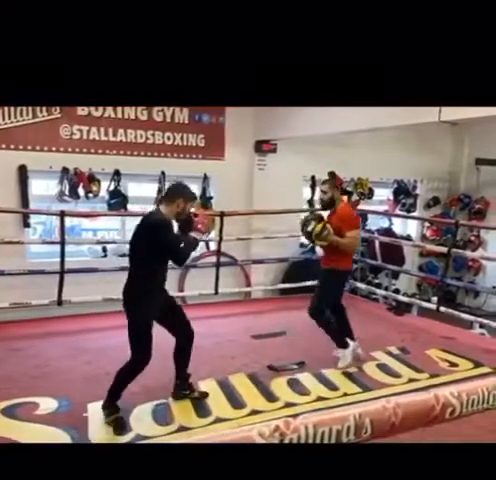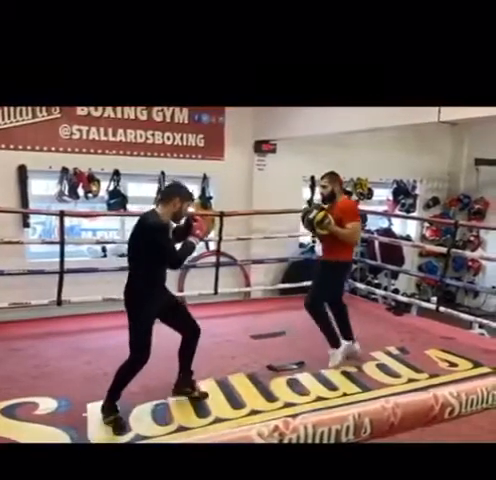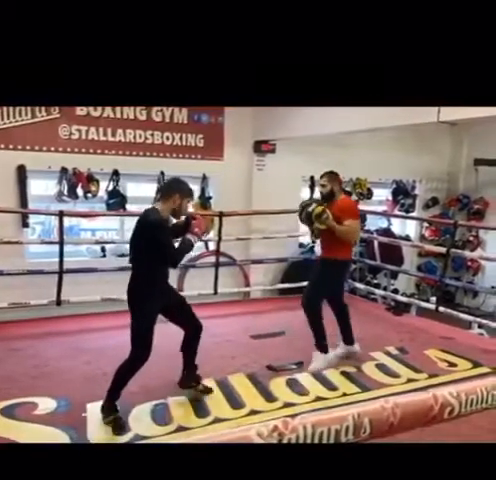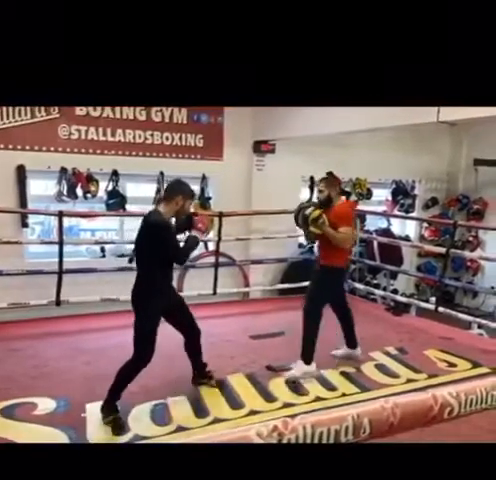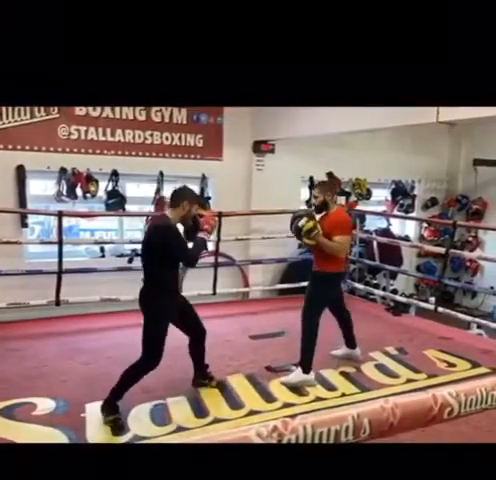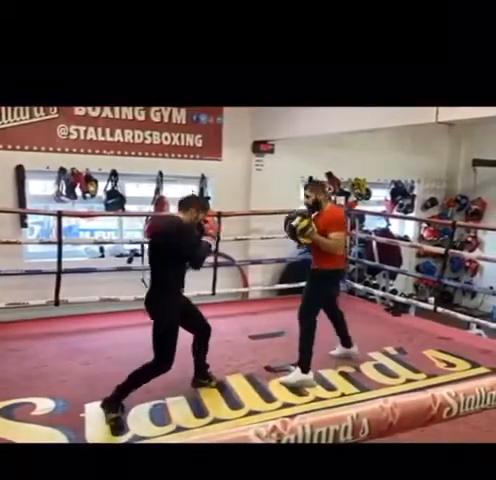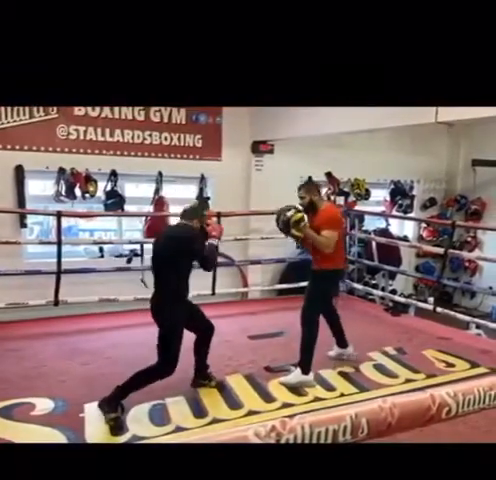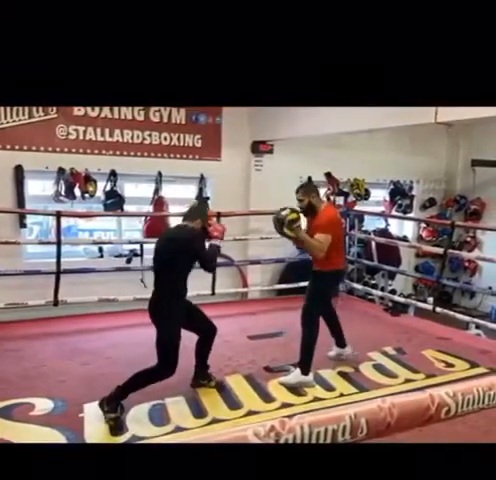
dt=0.1s
person 1, frame 1
left shoulder: (159, 220)
right shoulder: (157, 222)
left elbow: (172, 245)
right elbow: (179, 257)
left wrist: (188, 229)
right wrist: (195, 234)
left hip: (156, 292)
right hip: (139, 296)
left knee: (186, 334)
right knee: (141, 357)
left ankle: (182, 386)
right ankle: (110, 405)
person 1, frame 2
left shoulder: (158, 222)
right shoulder: (152, 224)
left elbow: (169, 240)
right elbow: (175, 261)
left wrist: (188, 228)
right wrist: (194, 238)
left hip: (158, 291)
right hip: (140, 296)
left knee: (192, 330)
right knee: (139, 356)
left ankle: (184, 383)
right ankle: (109, 406)
person 1, frame 3
left shoulder: (159, 219)
right shoulder: (152, 221)
left elbow: (170, 234)
right elbow: (173, 258)
left wrist: (187, 225)
right wrist: (193, 236)
left hip: (161, 288)
right hip: (143, 294)
left knee: (194, 326)
right knee: (140, 354)
left ankle: (189, 377)
right ankle: (109, 406)
person 1, frame 4
left shoulder: (160, 220)
right shoulder: (157, 224)
left elbow: (175, 232)
right elbow: (179, 256)
left wrist: (191, 223)
right wrist: (198, 233)
left hip: (164, 291)
right hip: (147, 295)
left knee: (192, 331)
right knee: (143, 355)
left ankle: (200, 374)
right ankle: (110, 405)
person 1, frame 5
left shoulder: (164, 224)
right shoulder: (165, 228)
left elbow: (178, 250)
right elbow: (189, 259)
left wrist: (197, 227)
right wrist: (204, 234)
left hip: (170, 294)
right hip: (156, 299)
left knee: (198, 332)
right knee: (151, 358)
left ankle: (201, 375)
right ankle: (110, 404)
person 1, frame 6
left shoulder: (165, 225)
right shoulder: (183, 228)
right elbow: (197, 261)
left wrist: (199, 234)
right wrist: (207, 238)
left hip: (170, 297)
right hip: (163, 301)
left knee: (203, 329)
right knee: (162, 361)
left ankle: (201, 375)
right ankle: (114, 402)
person 1, frame 7
left shoulder: (168, 233)
right shoulder: (189, 232)
right elbow: (208, 263)
left wrist: (204, 239)
right wrist: (213, 239)
left hip: (173, 300)
right hip: (169, 305)
left knee: (206, 329)
right knee: (166, 365)
left ankle: (201, 375)
right ankle: (112, 401)
person 1, frame 8
left shoulder: (172, 234)
right shoulder: (189, 234)
right elbow: (208, 264)
left wrist: (205, 238)
right wrist: (215, 240)
left hip: (174, 302)
right hip: (166, 307)
left knee: (208, 330)
right knee: (166, 367)
left ankle: (201, 375)
right ankle: (112, 401)
person 2, frame 1
left shoulder: (346, 213)
right shoulder: (333, 213)
left elbow: (354, 244)
left wrist: (330, 238)
right wrist: (318, 236)
left hip: (338, 270)
right hip: (330, 268)
left knee: (316, 310)
right knee: (333, 306)
left ankle: (345, 346)
right ankle: (351, 345)
person 2, frame 2
left shoulder: (347, 206)
right shoulder: (331, 207)
left elbow: (355, 237)
left wrist: (331, 228)
right wrist: (318, 228)
left hip: (336, 263)
right hip: (329, 260)
left knee: (312, 303)
right knee: (335, 302)
left ankle: (337, 346)
right ankle: (350, 343)
person 2, frame 3
left shoulder: (346, 205)
right shoulder: (330, 205)
left elbow: (352, 236)
left wrist: (330, 224)
right wrist: (319, 223)
left hip: (336, 261)
right hip: (328, 259)
left knee: (309, 301)
right knee: (336, 301)
left ankle: (323, 352)
right ankle: (349, 344)
person 2, frame 4
left shoulder: (344, 210)
right shoulder: (329, 210)
left elbow: (347, 242)
left wrist: (324, 227)
right wrist: (315, 227)
left hip: (332, 268)
right hip: (330, 267)
left knee: (311, 310)
right knee: (340, 306)
left ankle: (306, 363)
right ankle: (352, 348)
person 2, frame 5
left shoulder: (340, 218)
right shoulder: (326, 217)
left elbow: (341, 251)
left wrist: (318, 238)
right wrist: (310, 237)
left hip: (327, 275)
right hip: (325, 272)
left knee: (309, 317)
right knee: (339, 309)
left ankle: (305, 371)
right ankle: (352, 348)
person 2, frame 6
left shoulder: (334, 215)
right shoulder: (320, 214)
left elbow: (337, 248)
left wrist: (313, 235)
right wrist: (306, 237)
left hip: (327, 272)
right hip: (324, 270)
left knee: (306, 315)
right knee: (331, 307)
left ankle: (304, 371)
right ankle: (348, 346)
person 2, frame 7
left shoulder: (330, 214)
right shoulder: (316, 213)
left elbow: (327, 246)
right elbow: (312, 243)
left wrist: (305, 230)
right wrist: (300, 232)
left hip: (328, 271)
right hip: (326, 270)
left knee: (309, 316)
right knee: (326, 307)
left ankle: (304, 372)
right ankle: (343, 347)
person 2, frame 8
left shoulder: (327, 217)
right shoulder: (318, 213)
left elbow: (318, 250)
right elbow: (310, 243)
left wrist: (297, 232)
right wrist: (296, 233)
left hip: (328, 272)
right hip: (327, 270)
left knee: (309, 317)
right knee: (325, 308)
left ankle: (304, 373)
right ankle: (341, 347)
